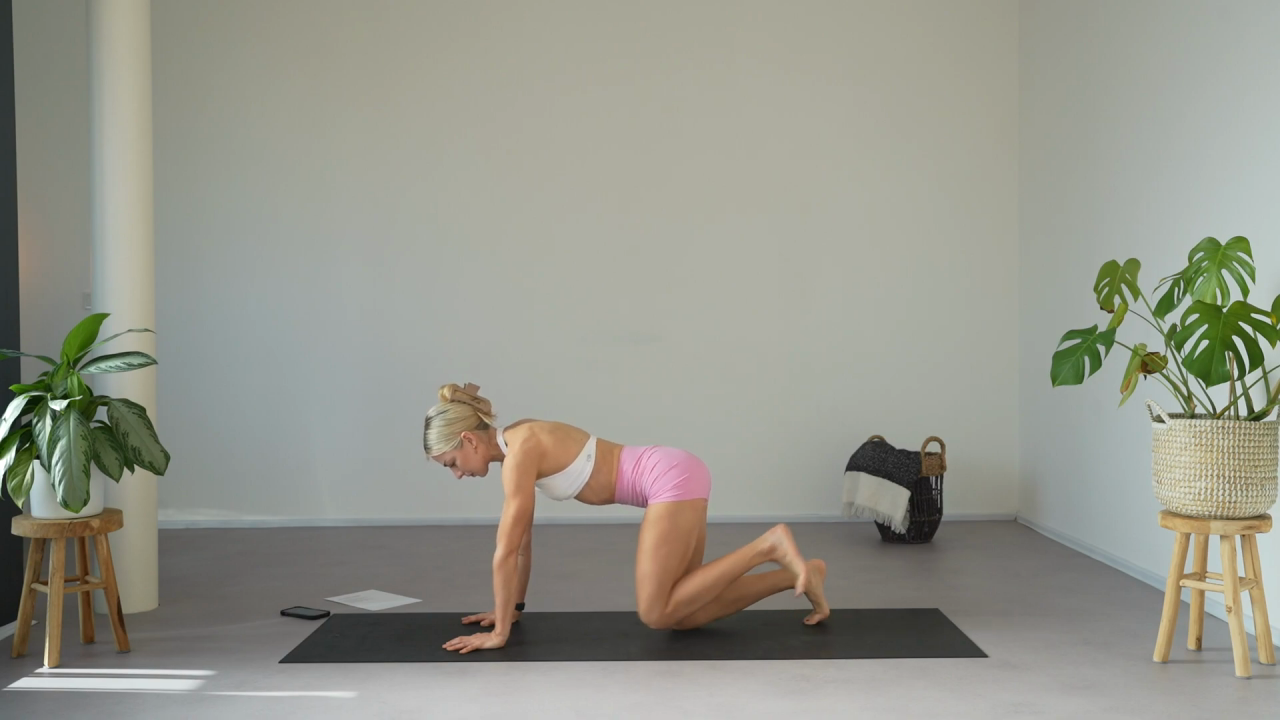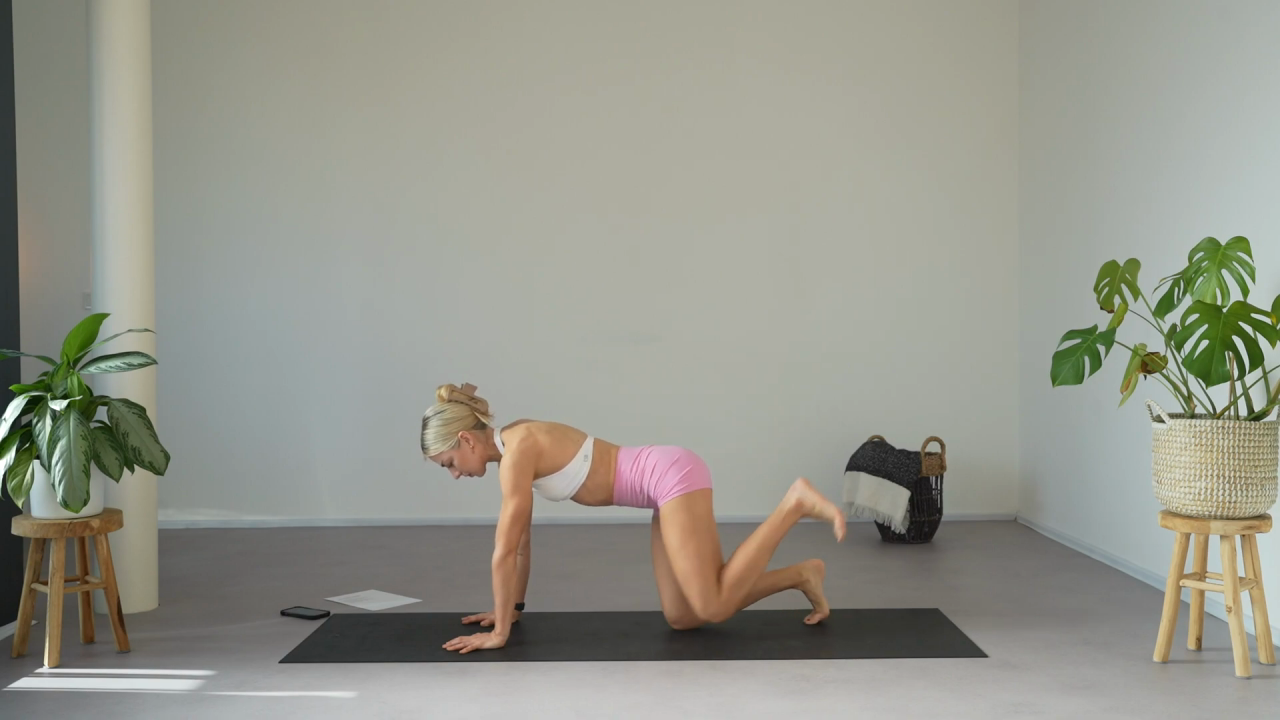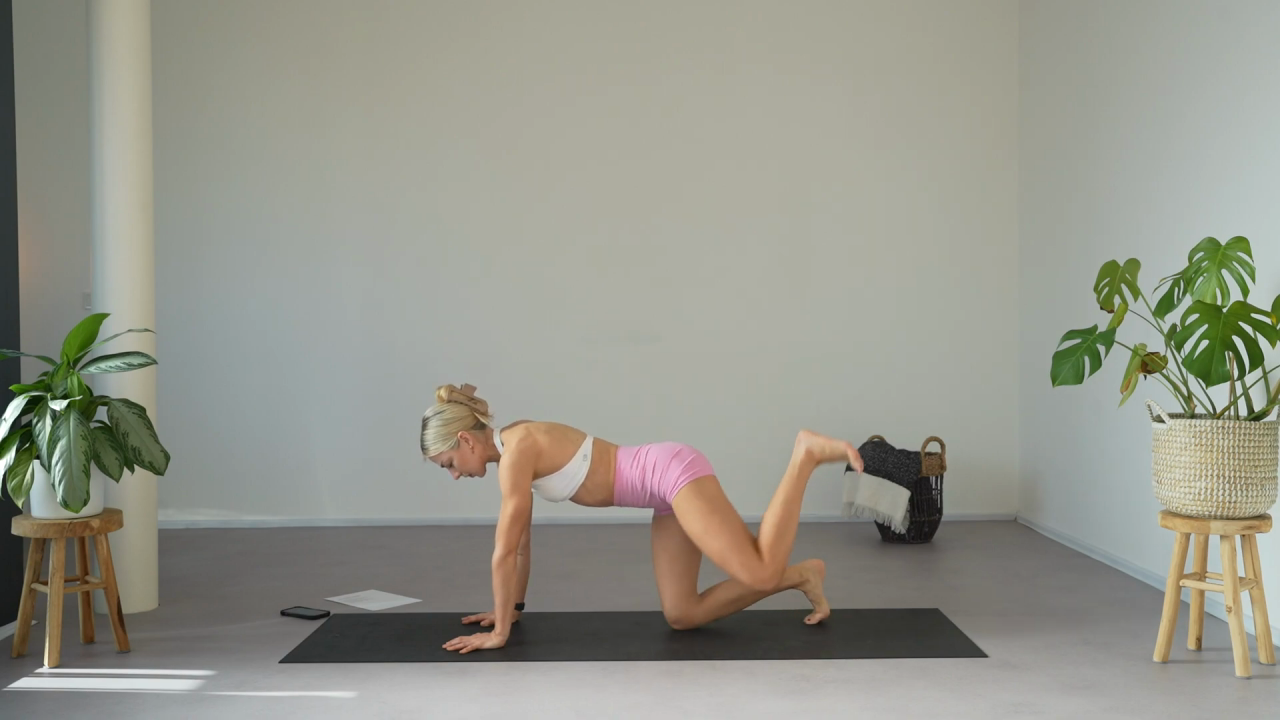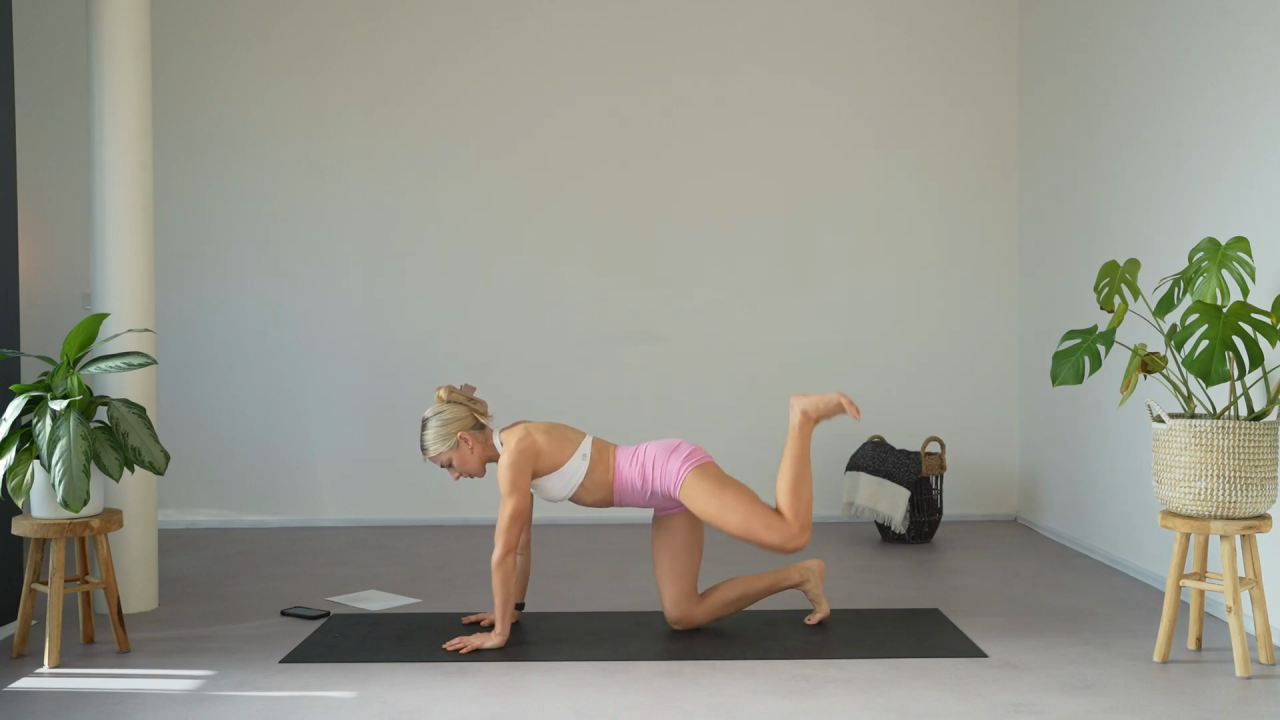
dt=0.2s
person 1, frame 1
left shoulder: (519, 452)
right shoulder: (518, 445)
left elbow: (507, 550)
right elbow: (521, 542)
left wrist: (500, 631)
right wrist: (512, 608)
left hip: (672, 478)
right hip: (674, 479)
left knee: (656, 615)
right knee: (682, 616)
left ankle: (768, 546)
right ankle: (794, 576)
person 1, frame 2
left shoulder: (514, 452)
right shoulder: (517, 444)
left elbow: (505, 550)
right elbow: (521, 541)
left wrist: (499, 631)
right wrist: (511, 608)
left hip: (671, 475)
right hip: (667, 481)
left knee: (711, 609)
right knee: (683, 615)
left ankle: (793, 503)
right ankle: (800, 574)
person 1, frame 3
left shoulder: (515, 453)
right shoulder: (517, 448)
left elbow: (505, 551)
right elbow: (521, 543)
left wrist: (499, 631)
right wrist: (511, 608)
left hip: (673, 470)
right hip: (667, 483)
left knee: (757, 576)
right knee: (683, 616)
left ankle: (805, 453)
right ankle: (801, 574)
person 1, frame 4
left shoulder: (514, 453)
right shoulder: (516, 450)
left elbow: (504, 551)
right elbow: (521, 543)
left wrist: (500, 631)
right wrist: (511, 608)
left hip: (672, 466)
right hip: (667, 486)
left knee: (790, 534)
right knee: (683, 617)
left ankle: (802, 414)
right ankle: (800, 575)
